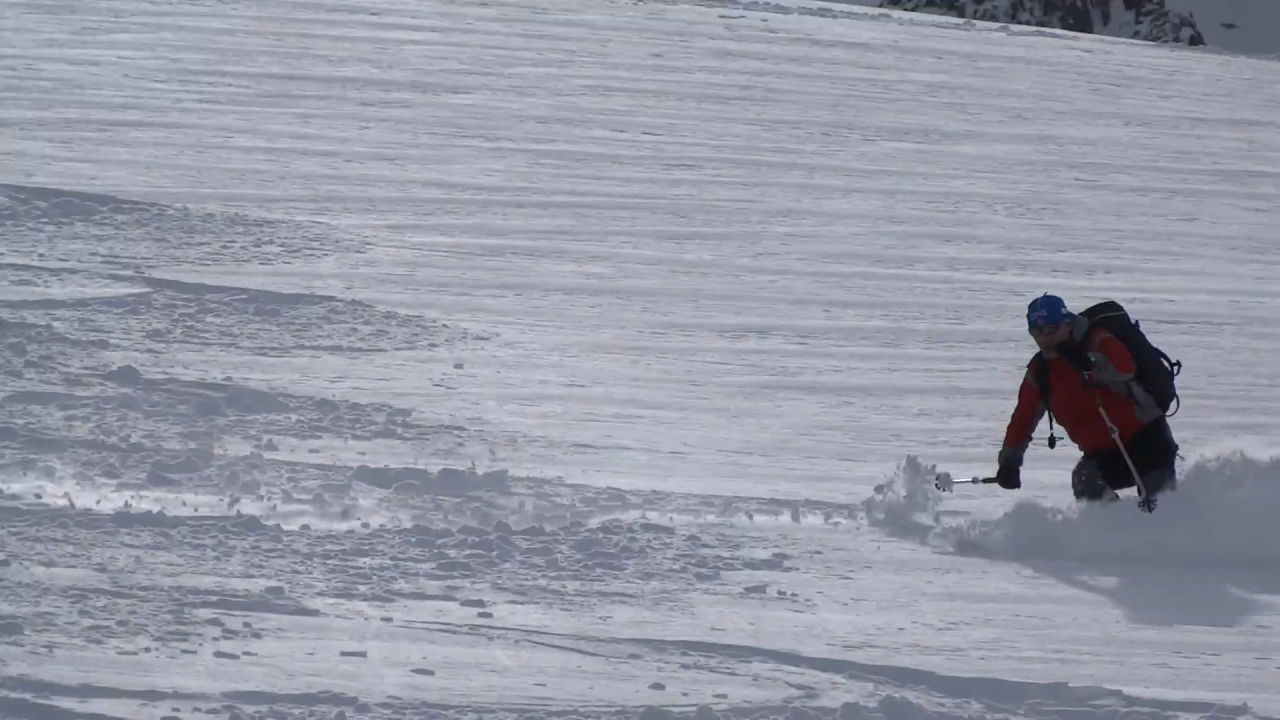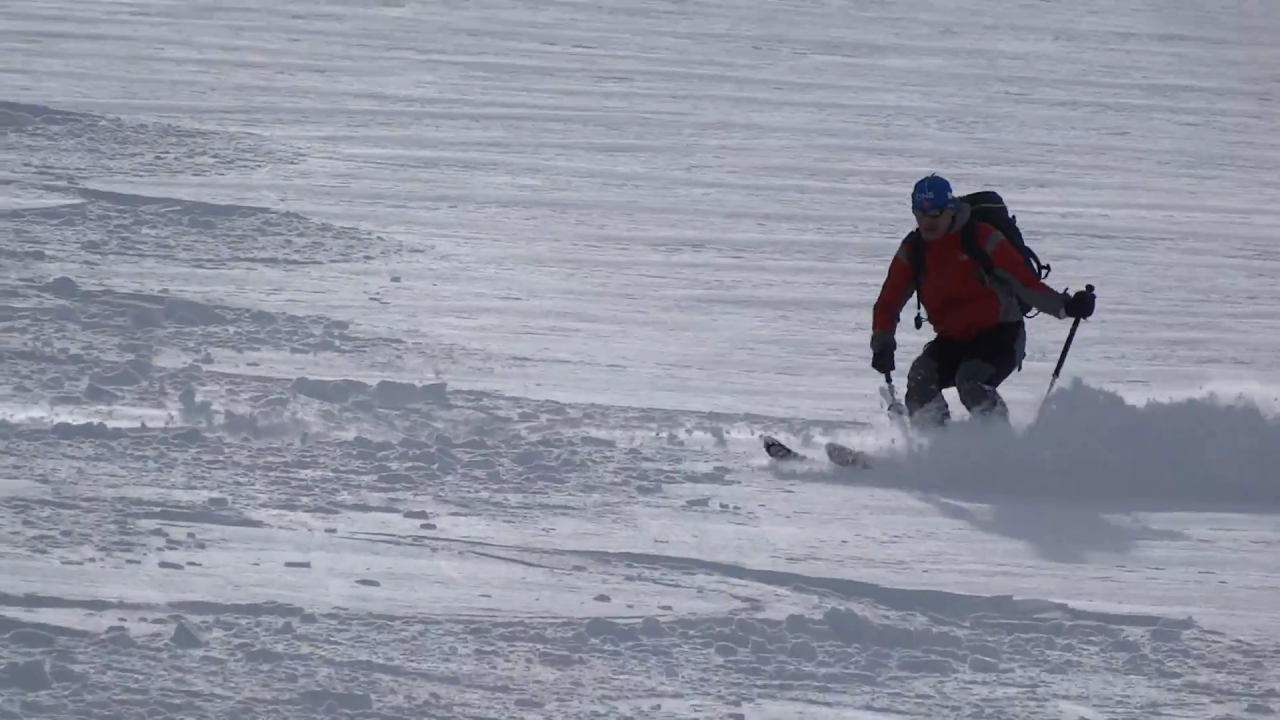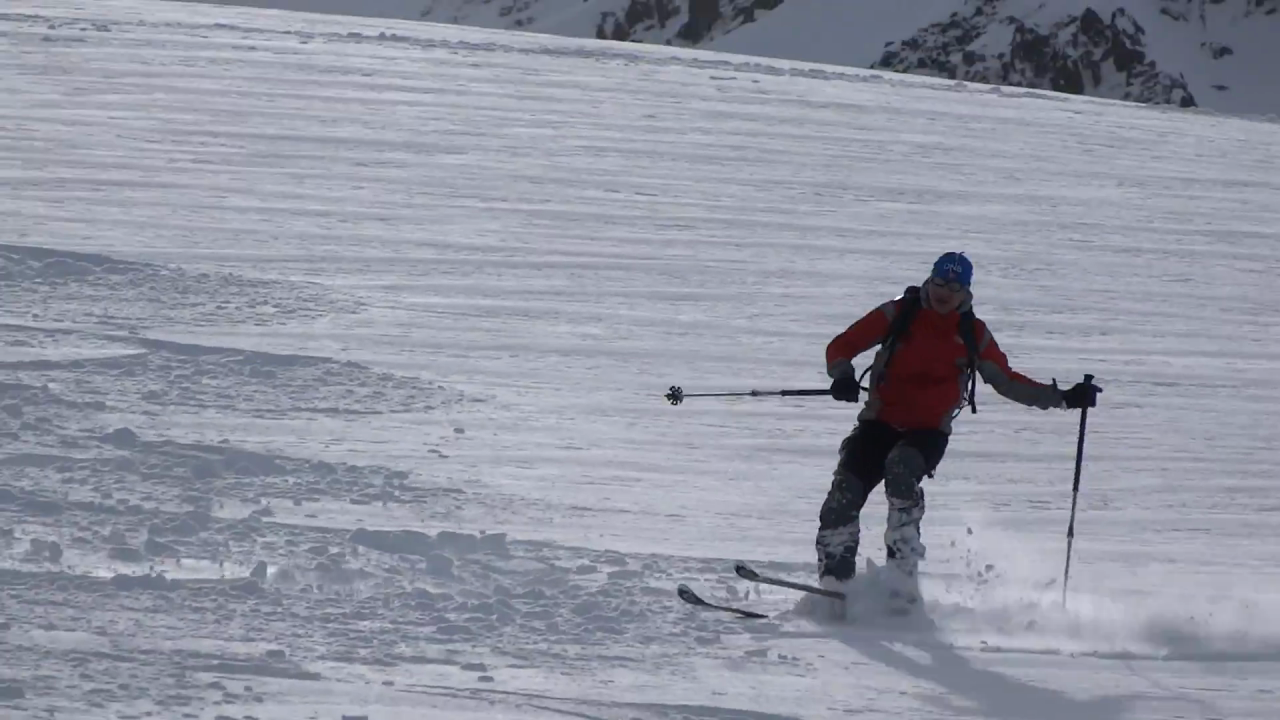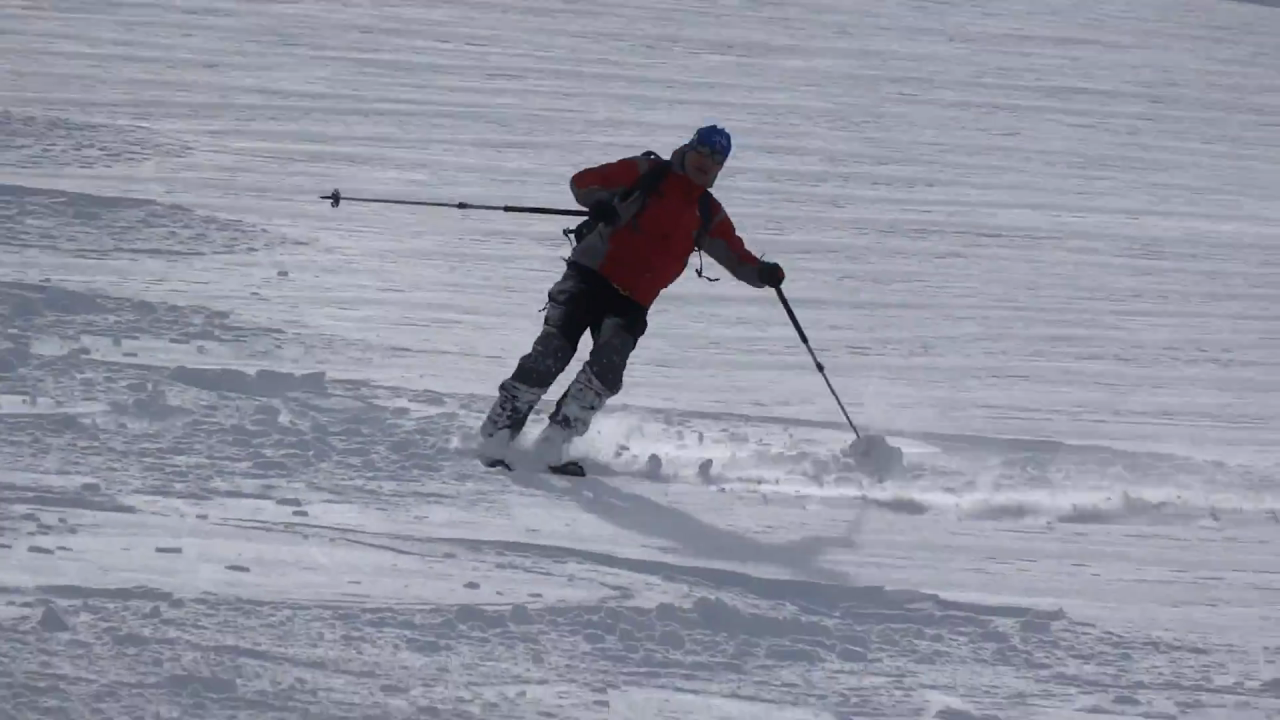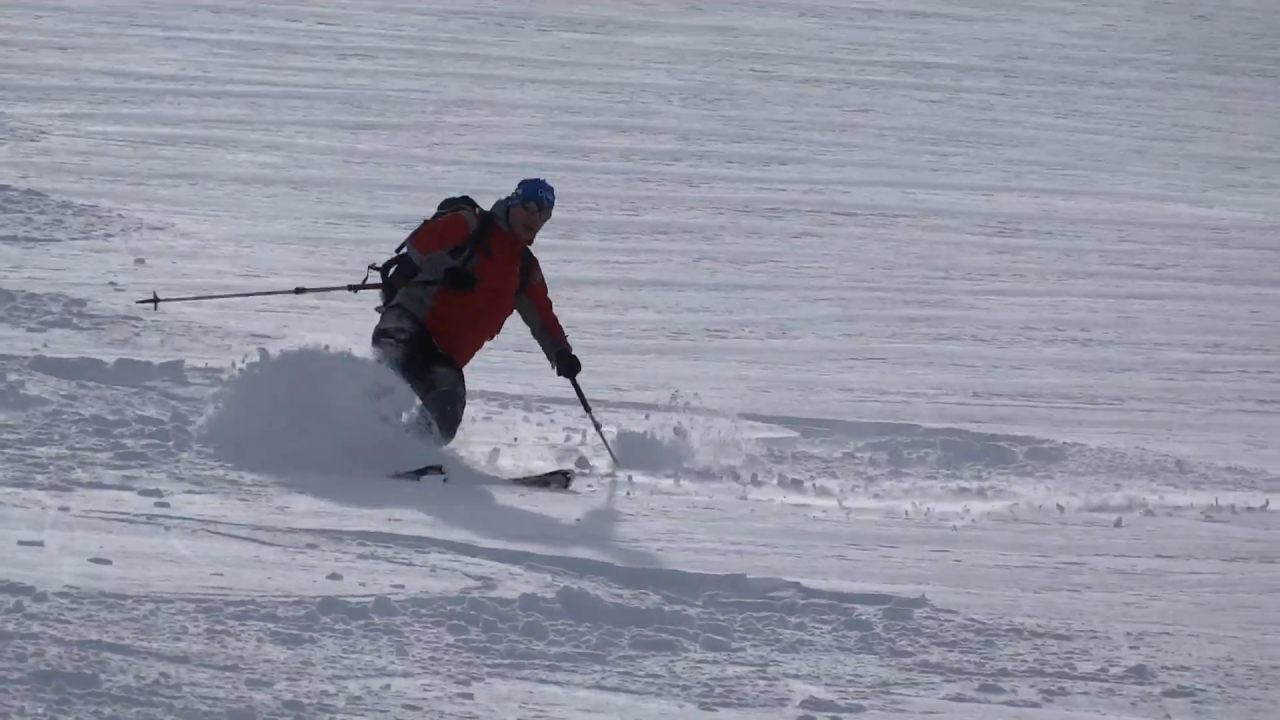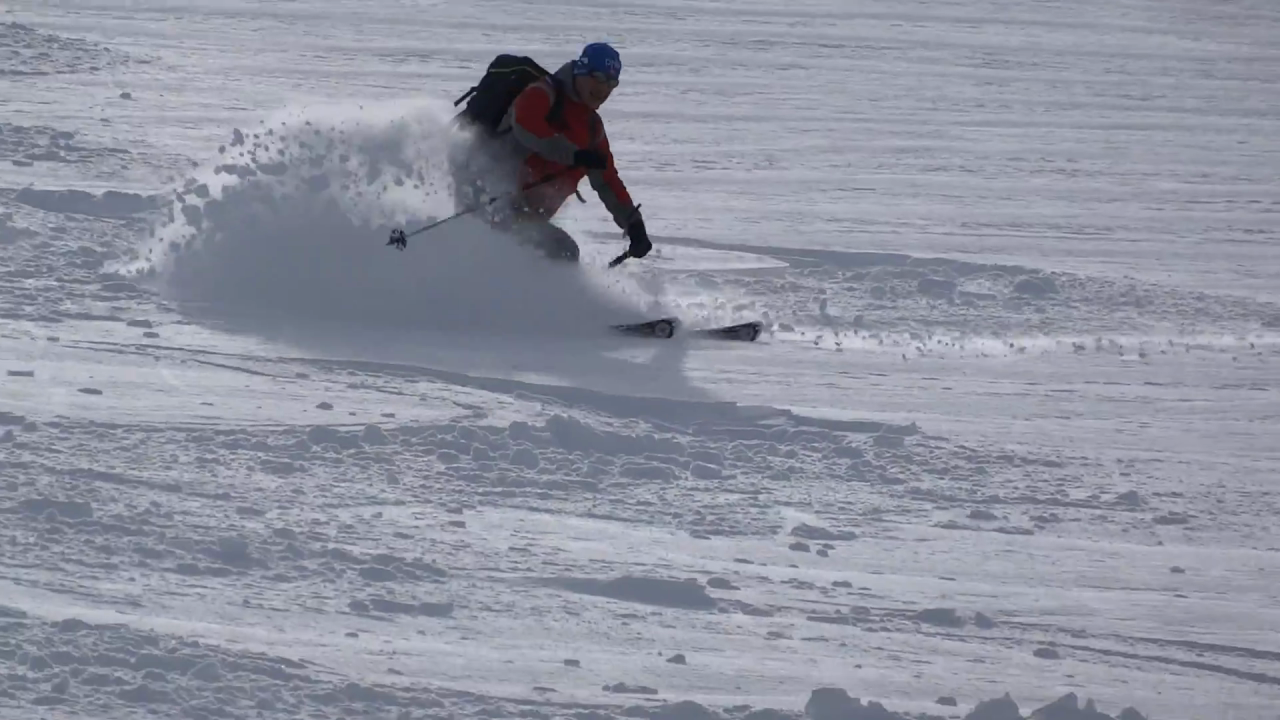
dt=0.3s
person 1, frame 1
left shoulder: (1098, 344)
right shoulder: (1038, 374)
left elbow: (1125, 371)
right elbow: (1021, 423)
left wrist: (1087, 364)
right wrist: (1009, 465)
left hip: (1145, 434)
right hip: (1103, 452)
left knee: (1158, 494)
right knee: (1086, 482)
person 1, frame 2
left shoulder: (982, 238)
right shoulder: (912, 252)
left elbow: (1026, 285)
right elbow: (888, 302)
left wrist: (1067, 304)
right wrist: (882, 345)
left hip: (999, 332)
right hip: (953, 342)
left knee: (969, 382)
right knee: (920, 380)
person 1, frame 3
left shoulder: (973, 333)
right shoulder: (900, 314)
left elbow: (1008, 382)
right elbow: (839, 346)
left wrist: (1065, 396)
right wrist: (842, 374)
left hip: (927, 432)
right hip: (877, 424)
left knee: (900, 472)
right knee: (844, 493)
left ankle: (903, 574)
right ankle: (834, 581)
person 1, frame 4
left shoulder: (709, 212)
right shoulder: (647, 172)
left elbow: (737, 258)
right elbow: (583, 182)
left wrist: (762, 272)
right wrist: (601, 204)
left hip: (631, 302)
right hip: (589, 276)
left knee: (609, 363)
right knee: (552, 353)
left ankle: (552, 444)
right ankle: (498, 434)
person 1, frame 5
left shoulder: (527, 269)
right shoulder: (473, 225)
left elbow: (543, 321)
right elbow: (418, 242)
left wrist: (562, 356)
right wrist: (448, 270)
left hip: (445, 354)
right hip: (410, 320)
left knee: (446, 413)
person 1, frame 6
left shoulder: (591, 126)
right shoulder: (545, 93)
left elbow: (607, 180)
right elbow: (525, 125)
left wrist: (633, 223)
right wrist: (573, 154)
left hip: (524, 211)
